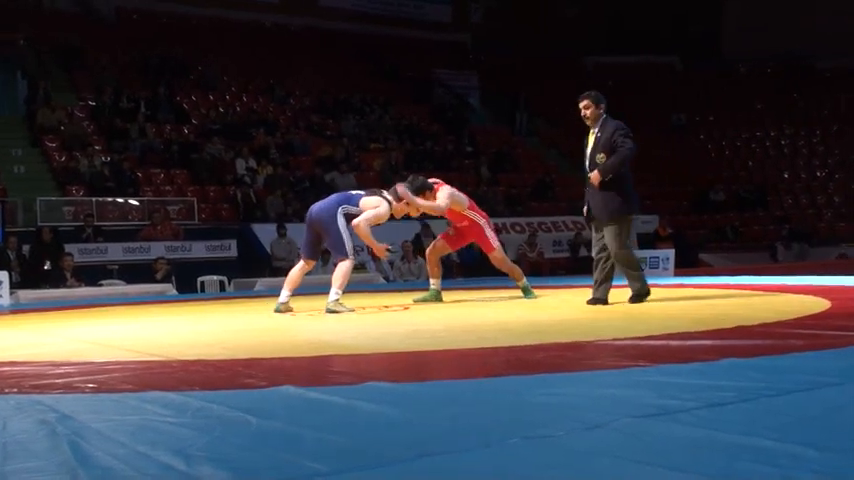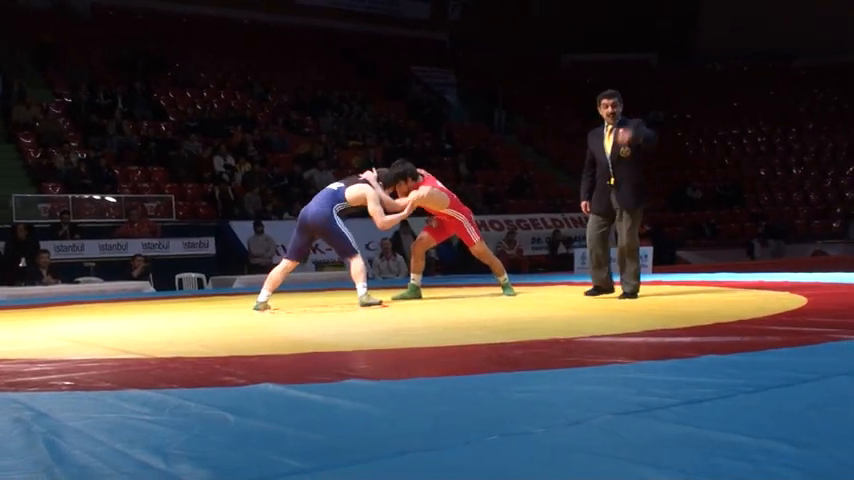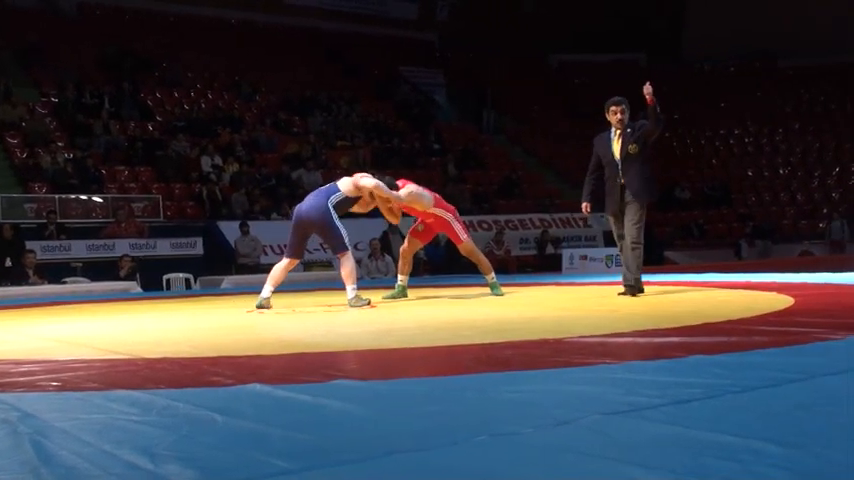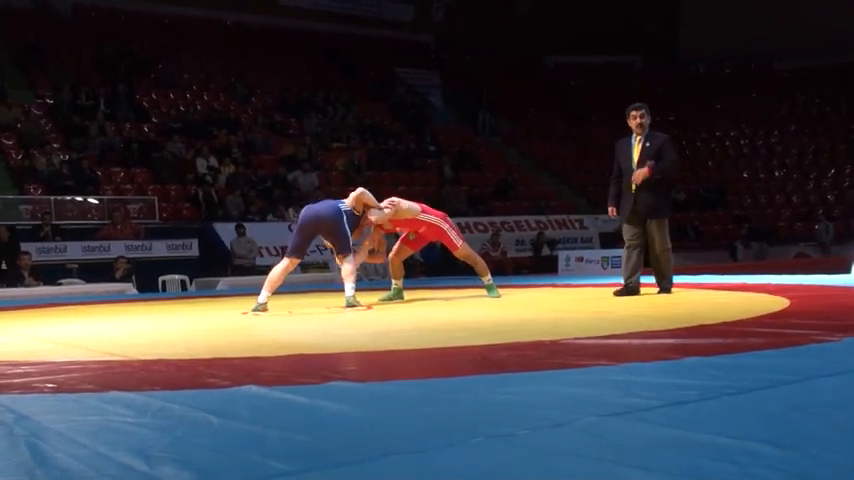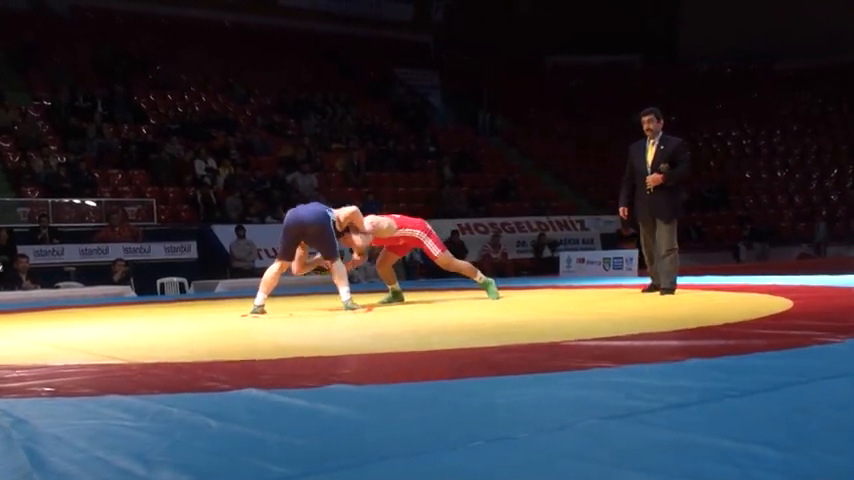
dt=0.5s
person 1, frame 1
left shoulder: (615, 128)
right shoulder: (590, 137)
left elbow: (627, 152)
left wrist: (602, 172)
right wrist: (588, 202)
left hip: (614, 198)
right hip: (598, 202)
left knee: (617, 246)
right knee: (600, 249)
left ankle: (640, 286)
right ankle: (599, 294)
person 1, frame 2
left shoulder: (634, 126)
right shoulder: (594, 135)
left elbow: (650, 138)
right elbow: (589, 170)
left wrist: (632, 137)
right wrist: (585, 196)
left hip: (628, 194)
right hip: (602, 197)
left knee: (627, 243)
right knee: (595, 238)
left ankle: (630, 287)
right ankle: (603, 282)
person 1, frame 3
left shoulder: (640, 130)
right shoulder: (600, 141)
left elbow: (656, 125)
right elbow: (594, 173)
left wrist: (650, 100)
right wrist: (586, 197)
left hip: (636, 193)
right hip: (614, 197)
left knee: (633, 238)
right knee: (622, 241)
left ankle: (632, 282)
right ankle: (632, 282)
person 1, frame 4
left shoulder: (661, 140)
right shoulder: (621, 145)
left elbow: (672, 164)
right elbow: (616, 177)
left wrist: (648, 171)
right wrist: (612, 201)
left hip: (654, 201)
right hip: (629, 204)
left knee: (660, 245)
right knee: (631, 244)
left ankle: (665, 284)
right ankle: (631, 285)
person 1, frame 5
left shoulder: (675, 144)
right shoulder: (635, 148)
left elbow: (684, 170)
right elbow: (629, 178)
left wrist: (663, 177)
right wrist: (624, 202)
left hip: (666, 203)
right hip: (643, 204)
left knee: (667, 246)
right knee: (648, 246)
left ankle: (668, 285)
right ankle: (656, 281)
person 2, frame 1
left shoulder: (444, 193)
right shoulder: (429, 185)
left elbow: (439, 209)
left wrist: (411, 198)
right wrist: (409, 198)
left hip: (479, 225)
right hip: (461, 228)
left knee: (503, 263)
right knee: (431, 253)
left ankle: (525, 287)
right ankle: (435, 292)
person 2, frame 2
left shoulder: (424, 192)
right shoulder: (419, 176)
left elbow: (392, 205)
left wrist: (374, 185)
left hip: (461, 219)
right hip: (444, 219)
left knee: (484, 255)
right knee: (417, 247)
left ankle: (506, 285)
right ankle: (414, 289)
person 2, frame 3
left shoulder: (408, 192)
right shoulder: (398, 187)
right wrist: (381, 204)
left hip: (446, 217)
right hip: (428, 220)
left knee: (471, 252)
right knee: (405, 250)
left ankle: (494, 284)
right ankle: (401, 289)
person 2, frame 4
left shoulder: (390, 205)
right shoulder: (381, 226)
left hip: (438, 223)
right hip: (418, 230)
left knee: (466, 255)
right knee: (393, 258)
left ankle: (490, 286)
right ankle: (397, 291)
person 2, frame 5
left shoulder: (369, 224)
right shoulder: (359, 233)
left elbow: (361, 242)
right elbow: (360, 255)
left wrist: (350, 230)
left hip: (419, 231)
right hip: (403, 237)
left knee: (450, 264)
right knee: (382, 265)
left ankle: (487, 283)
right ankle: (396, 293)
person 3, frame 1
left shoulder: (381, 194)
right shoulder: (385, 208)
right elbow: (358, 223)
right wrist: (375, 246)
left hip: (315, 210)
right hip: (331, 213)
left knee: (306, 262)
right knee: (347, 259)
left ankle: (282, 302)
right ankle: (333, 302)
person 3, frame 2
left shoulder: (354, 180)
right shoulder: (369, 191)
right elbow: (382, 223)
right wrist: (405, 213)
left hip: (306, 214)
right hip: (324, 217)
left knee: (288, 263)
right knee: (354, 256)
left ankle: (261, 301)
right ankle: (363, 296)
person 3, frame 3
left shoulder: (344, 186)
right shoulder: (353, 182)
left elbow: (365, 207)
right elbow: (373, 184)
left wrist: (382, 197)
right wrist: (394, 197)
left hip: (301, 211)
right hip: (321, 212)
left knee: (289, 260)
right knee: (345, 253)
left ankle: (264, 298)
right ankle: (353, 297)
person 3, frame 4
right shoulder: (352, 206)
right elbow: (359, 192)
right wrist: (378, 208)
left hip: (308, 213)
right hip: (331, 214)
left knee: (289, 262)
right knee: (347, 257)
left ankle: (261, 302)
right ankle: (350, 297)
person 3, frame 5
left shoulder: (305, 241)
right shoulder: (336, 215)
left elbow: (297, 269)
right elbow: (352, 211)
left wrist: (318, 261)
right wrist: (364, 230)
left hip: (293, 216)
right hip: (318, 219)
left knee: (281, 263)
right knee: (334, 261)
left ankle: (258, 304)
right ankle: (347, 301)
